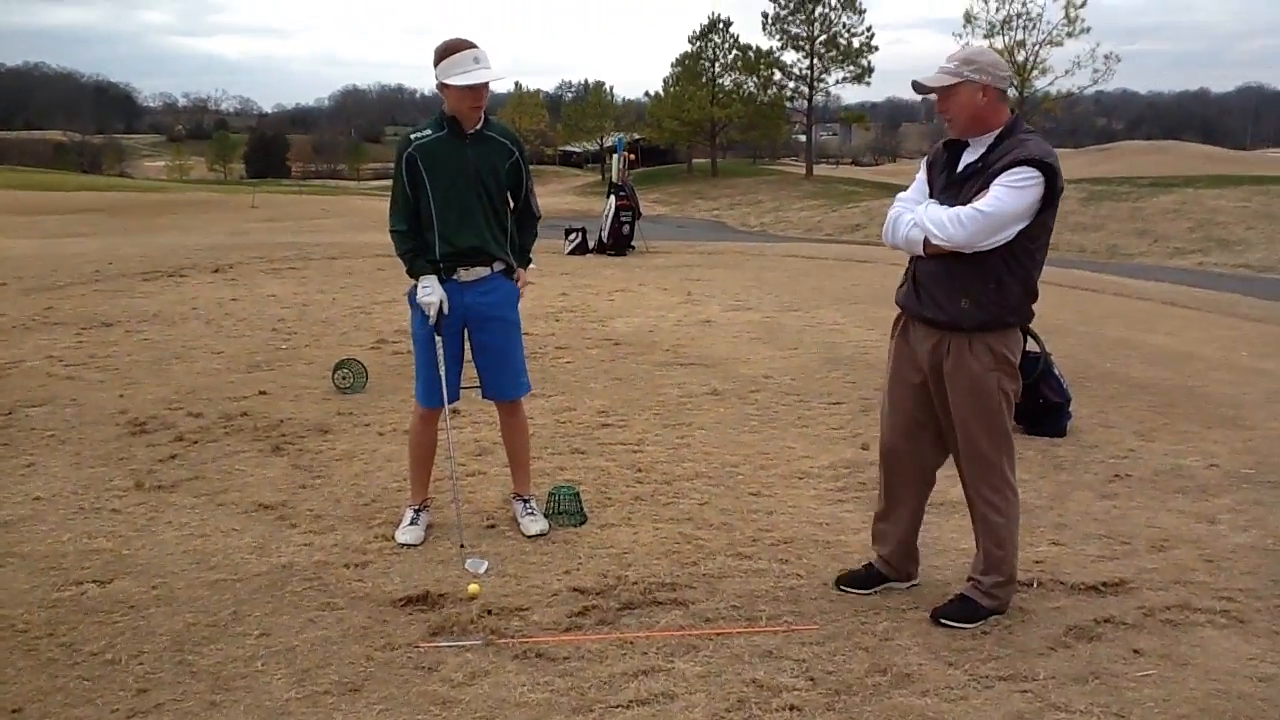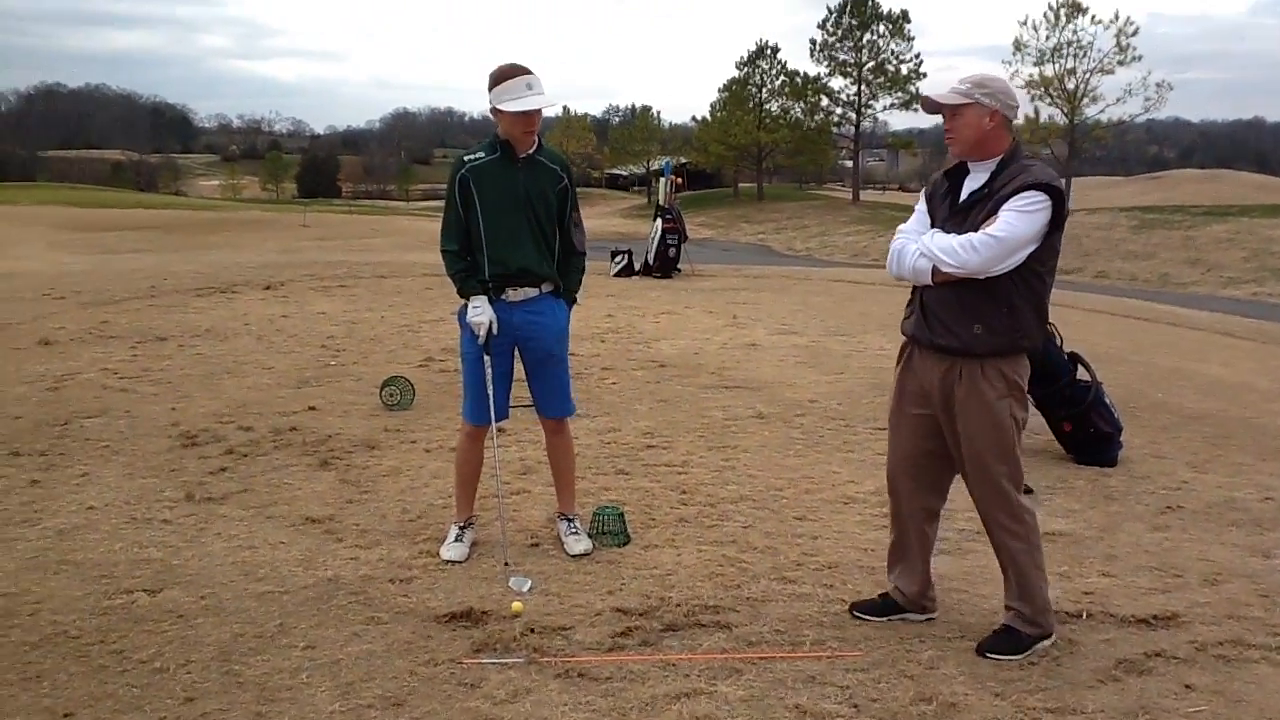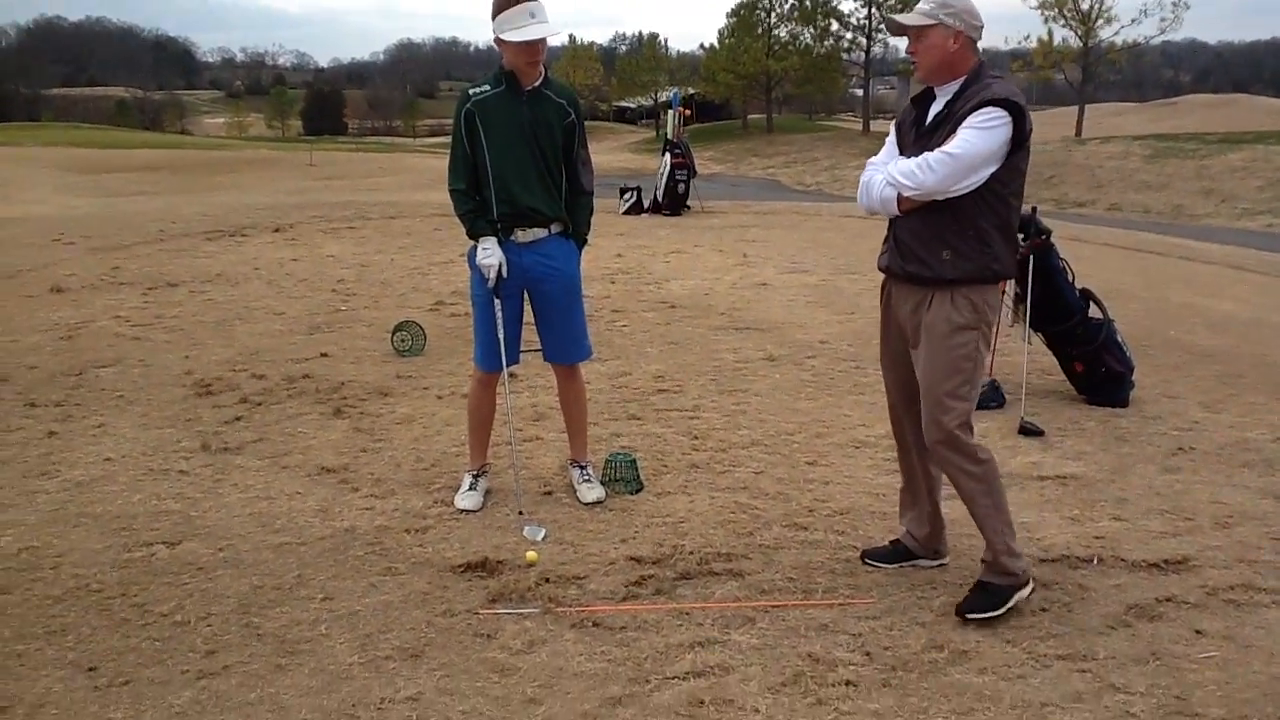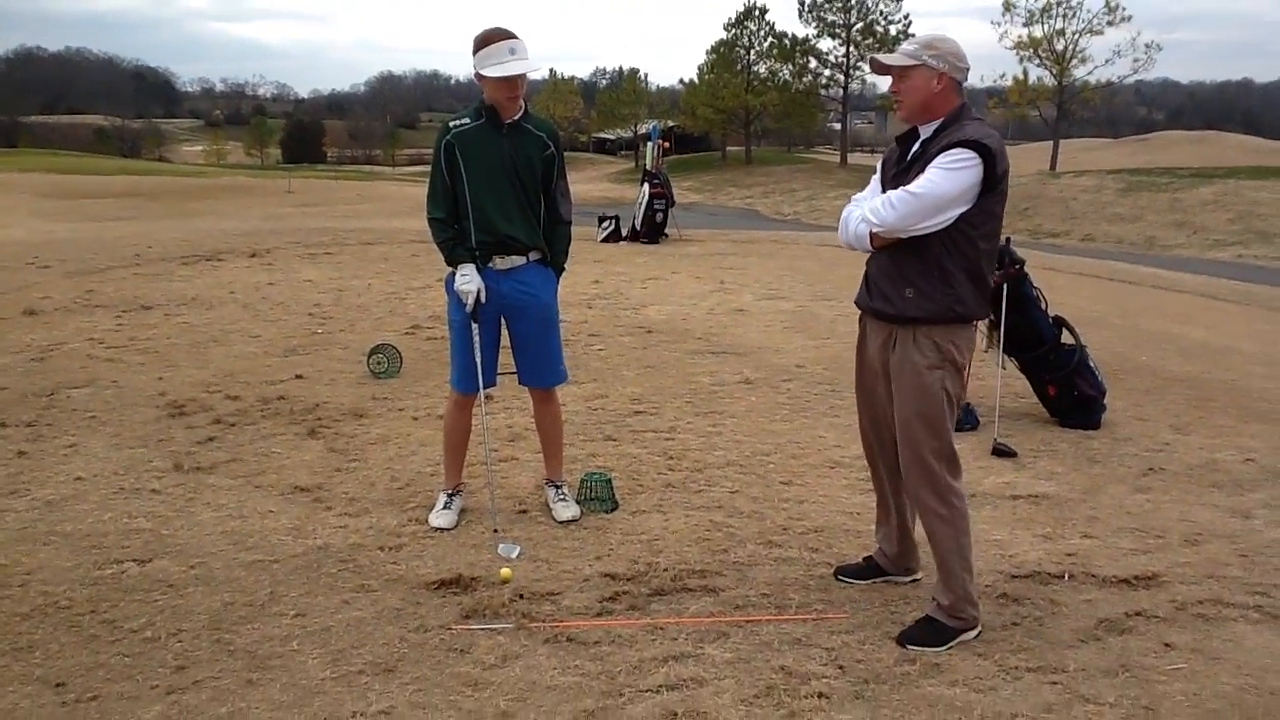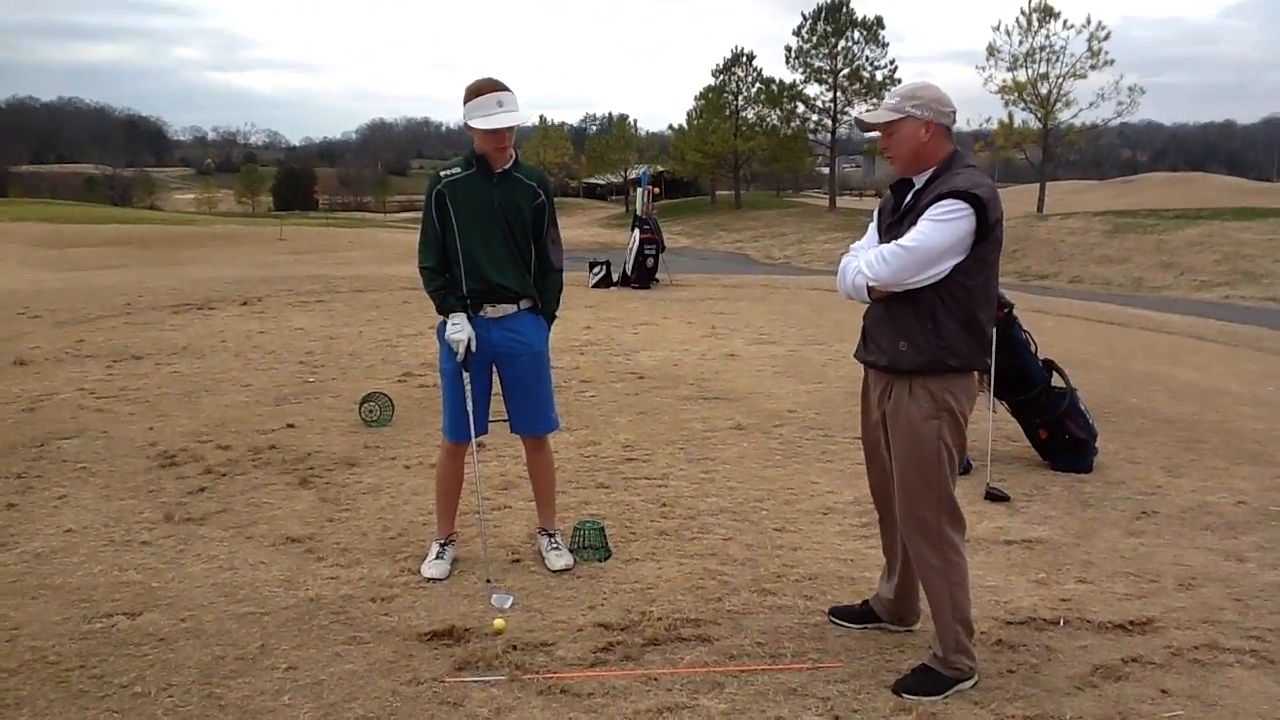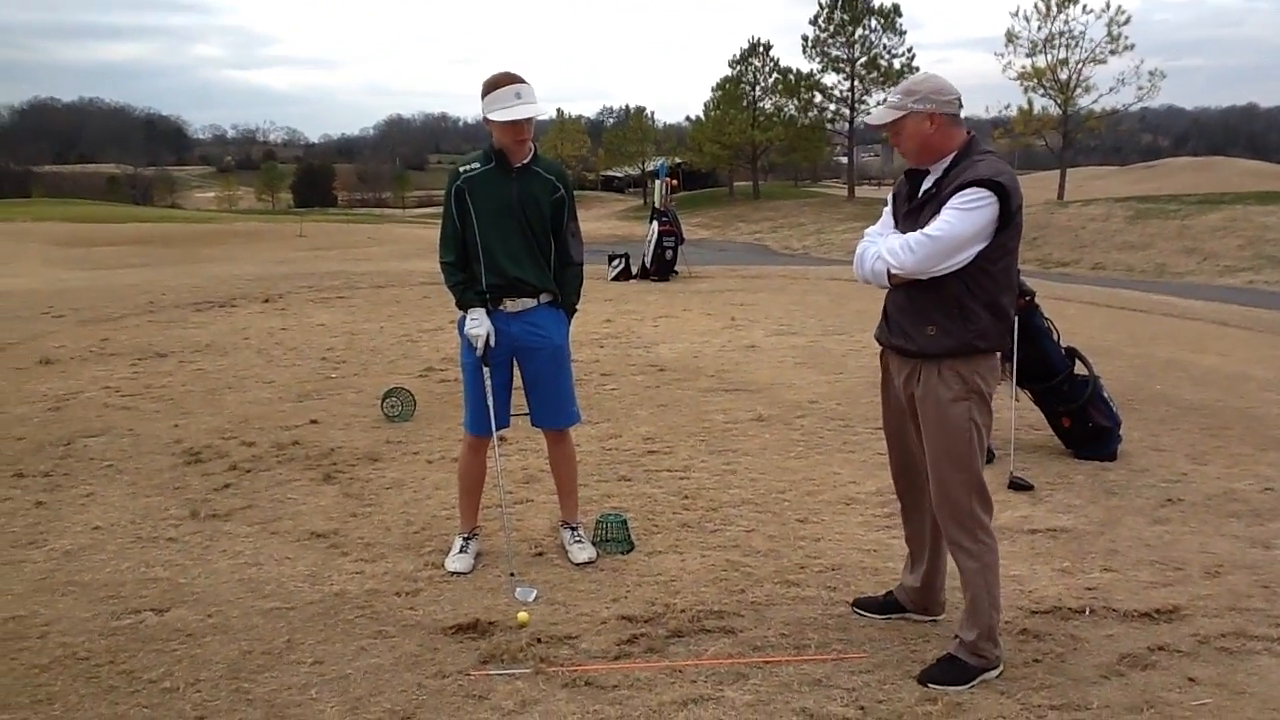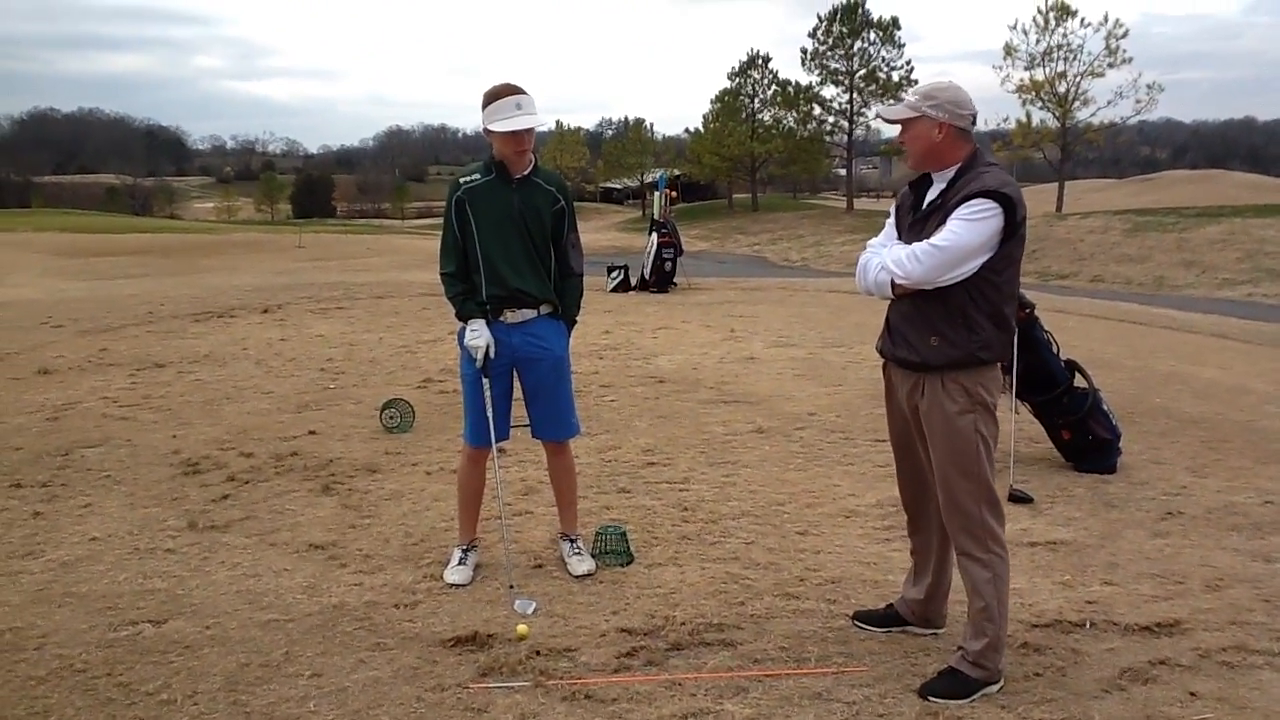
dt=0.4s
person 1, frame 1
left shoulder: (1029, 165)
right shoulder: (944, 156)
left elbow: (964, 229)
right elbow: (895, 226)
left wrist: (925, 216)
right wrist: (942, 234)
left hip: (980, 339)
right hip: (916, 325)
left knee: (985, 467)
right knee: (901, 451)
left ankle: (992, 586)
right ankle: (893, 561)
person 1, frame 2
left shoulder: (1034, 189)
right shoulder: (944, 186)
left elbow: (977, 254)
right elbow: (899, 258)
left wrist: (931, 248)
right wrist: (955, 261)
left hip: (988, 367)
right hip: (922, 354)
left knee: (999, 495)
right knee: (908, 478)
left ankle: (1031, 617)
right ankle: (911, 592)
person 1, frame 3
left shoulder: (996, 108)
right shoulder: (915, 113)
left elbow: (929, 176)
right elbow: (870, 190)
left wrist: (899, 177)
right wrist: (913, 191)
left hip: (960, 293)
right hip: (901, 284)
left knee: (946, 428)
right knee: (908, 422)
left ankle: (1006, 565)
right ankle: (923, 536)
person 1, frame 4
left shoulder: (972, 149)
right shoulder: (903, 148)
left elbow: (892, 214)
right elbow: (852, 225)
left wrist: (879, 218)
right wrist: (884, 229)
left hip: (932, 332)
right hip: (880, 319)
left knee: (928, 466)
right knee: (884, 448)
left ankle: (958, 608)
right ankle: (895, 555)
person 1, frame 5
left shoulder: (964, 197)
right shoulder: (901, 195)
left elbow: (884, 269)
right elbow: (850, 274)
left wrist: (874, 270)
right wrist: (881, 280)
left hip: (932, 382)
right hip: (884, 369)
left knee: (928, 516)
right knee: (892, 501)
left ankle: (955, 658)
right ankle: (894, 604)
person 1, frame 6
left shoulder: (985, 184)
right shoulder: (913, 183)
left elbow: (914, 255)
right elbow: (867, 259)
left wrist: (892, 254)
right wrist: (903, 263)
left hip: (956, 365)
right hip: (900, 353)
left knee: (959, 500)
right knee: (913, 485)
left ankle: (981, 646)
right ankle: (919, 592)
person 1, frame 7
left shoulder: (989, 195)
right shoulder: (915, 194)
left elbow: (918, 265)
right elbow: (869, 271)
left wrist: (896, 261)
right wrist: (908, 273)
left hip: (959, 377)
right hip: (903, 365)
left knee: (969, 511)
right knee: (920, 498)
left ankle: (983, 659)
right ankle: (920, 605)
person 2, frame 1
left shoulder: (505, 144)
right shoulder: (416, 148)
left elbow: (526, 209)
right elbow: (402, 224)
left wrist: (520, 262)
right wrist: (423, 276)
left hip: (494, 286)
right hip: (438, 289)
left knee: (509, 398)
right knee: (428, 405)
left ankle: (523, 497)
right ankle: (417, 505)
person 2, frame 2
left shoulder: (556, 169)
right shoulder: (469, 170)
left elbow: (572, 242)
right elbow: (453, 244)
left wrist: (566, 300)
right wrist: (474, 297)
left hip: (544, 306)
right hip: (488, 308)
left knee: (556, 418)
right knee: (475, 422)
left ankle: (568, 516)
right ankle: (463, 522)
person 2, frame 3
left shoulder: (564, 104)
right shoulder: (475, 105)
left elbow: (580, 182)
right elbow: (461, 183)
left wrist: (574, 242)
right wrist: (483, 238)
left hip: (554, 247)
right hip: (496, 248)
left knee: (568, 360)
right knee: (488, 366)
left ankle: (579, 461)
right ankle: (476, 468)
person 2, frame 4
left shoulder: (543, 136)
right shoulder: (455, 136)
left elbow: (559, 211)
right elbow: (440, 212)
left wrist: (551, 270)
right wrist: (462, 265)
left hip: (531, 275)
right hip: (475, 276)
left knee: (544, 387)
right knee: (463, 391)
left ankle: (555, 484)
right ankle: (451, 490)
person 2, frame 5
left shoulder: (534, 184)
right shoulder: (446, 185)
left elbow: (549, 260)
right elbow: (431, 260)
left wrist: (542, 318)
right wrist: (453, 314)
left hip: (522, 323)
right hip: (465, 324)
left knee: (536, 434)
right knee: (455, 439)
left ankle: (548, 532)
right ankle: (444, 539)
person 2, frame 6
left shoulder: (553, 179)
right shoulder: (465, 180)
left elbow: (569, 254)
right elbow: (452, 255)
left wrist: (562, 313)
right wrist: (472, 309)
left hip: (542, 317)
right hip: (486, 319)
left knee: (558, 428)
right knee: (477, 434)
left ankle: (571, 525)
right ankle: (467, 534)
person 2, frame 7
left shoulder: (553, 190)
right shoulder: (466, 190)
left elbow: (570, 265)
right elbow: (452, 266)
left wrist: (563, 323)
right wrist: (471, 320)
left hip: (543, 328)
right hip: (486, 330)
left knee: (558, 440)
right knee: (476, 444)
left ankle: (570, 537)
right ankle: (466, 546)
